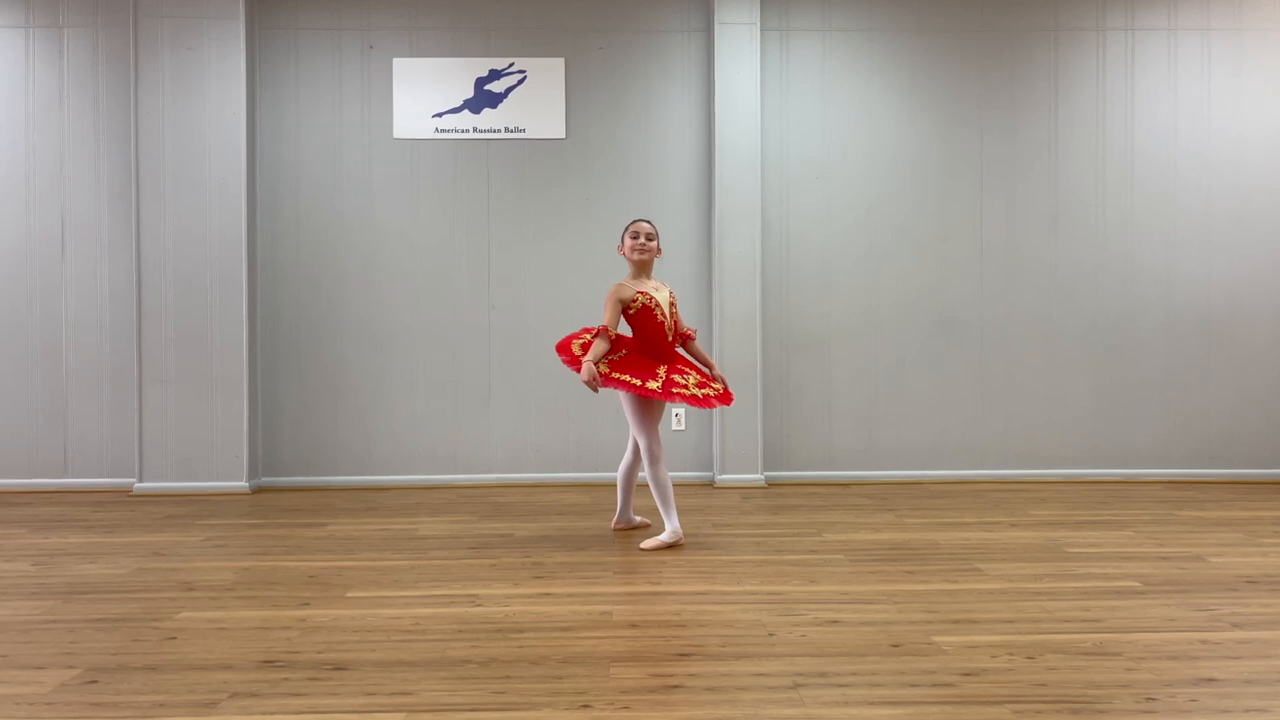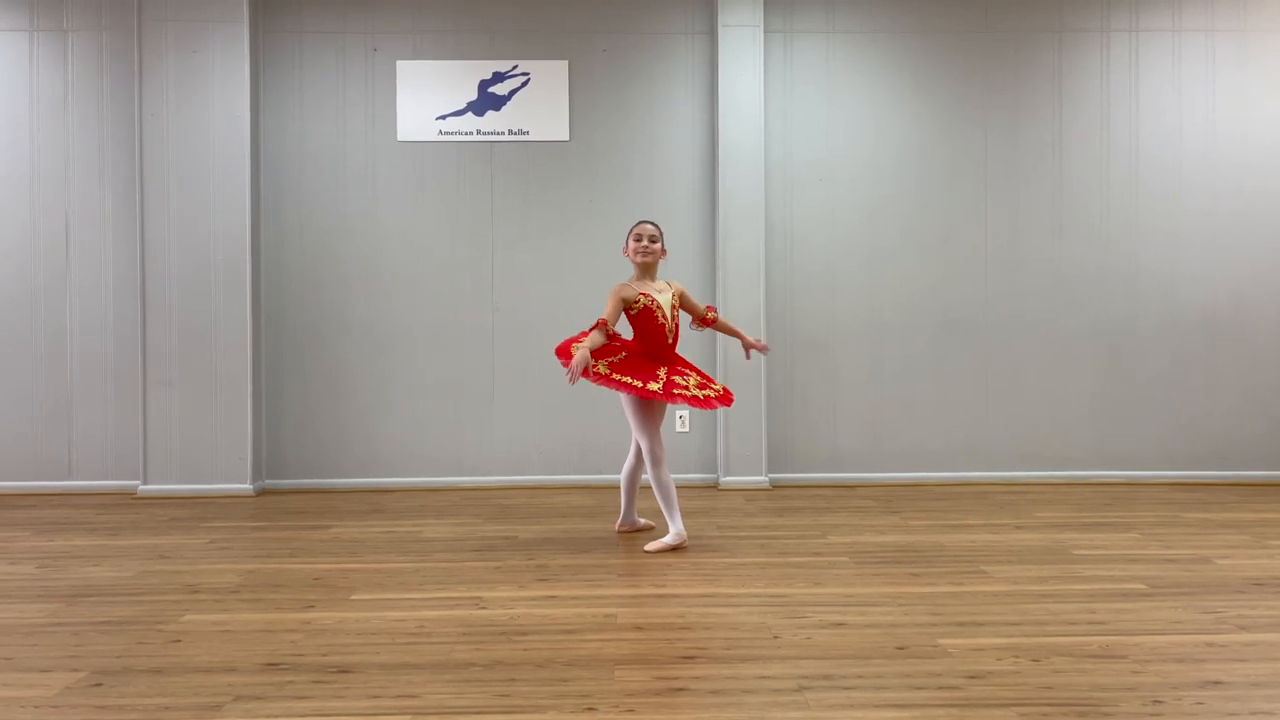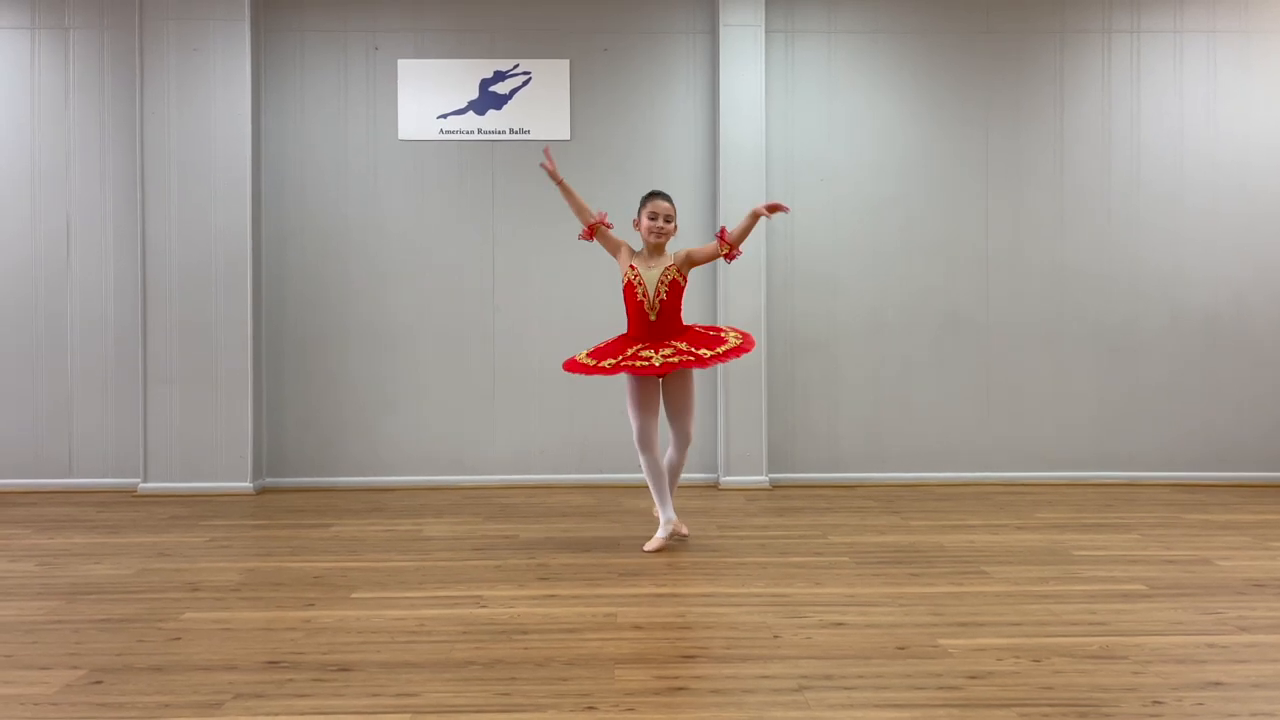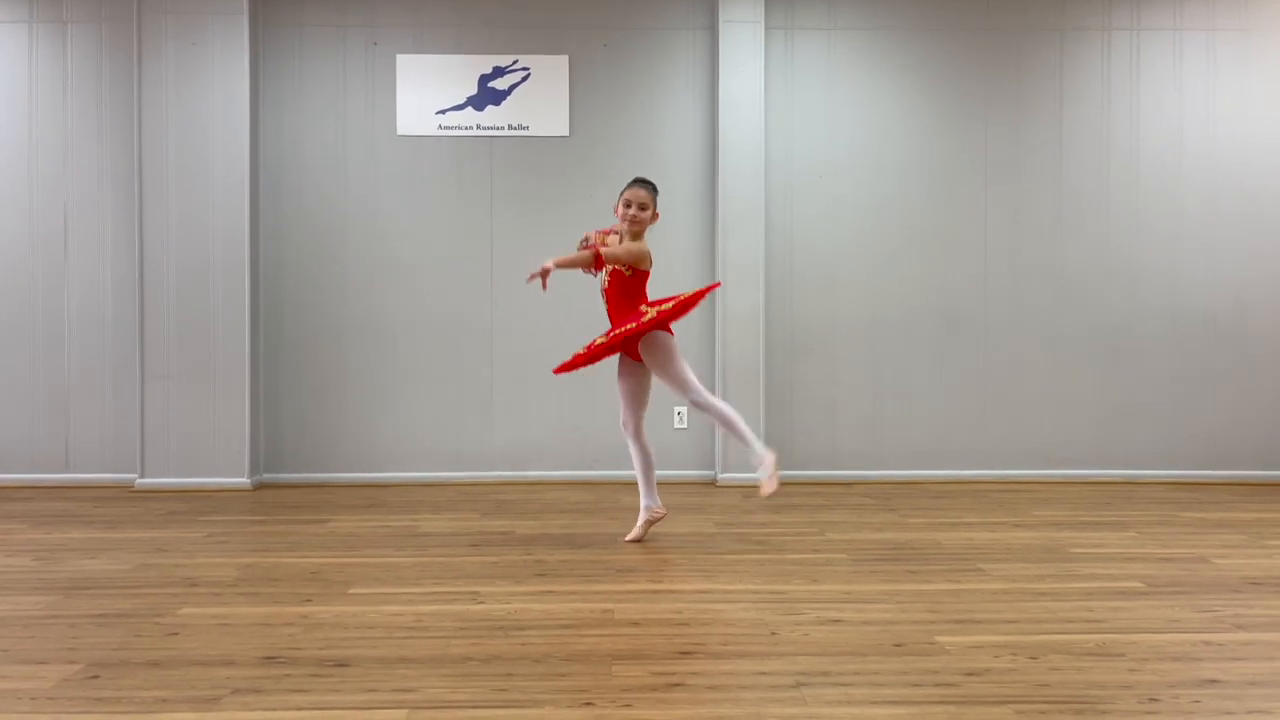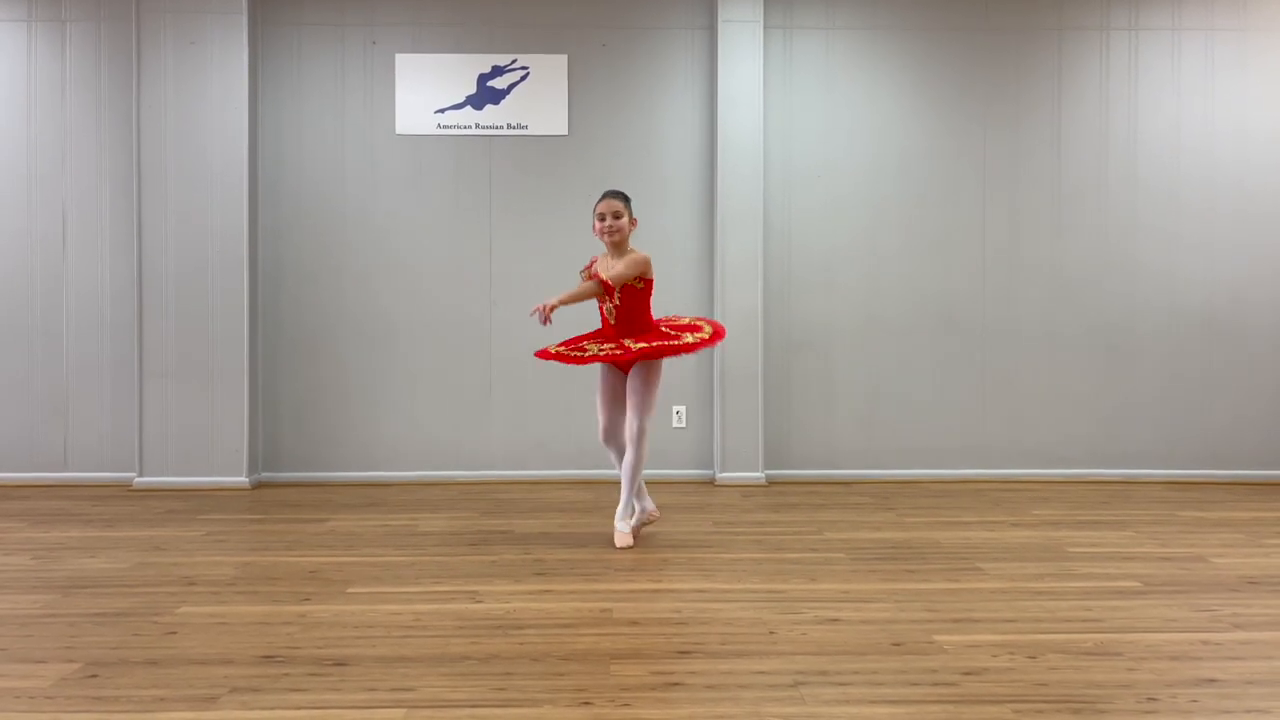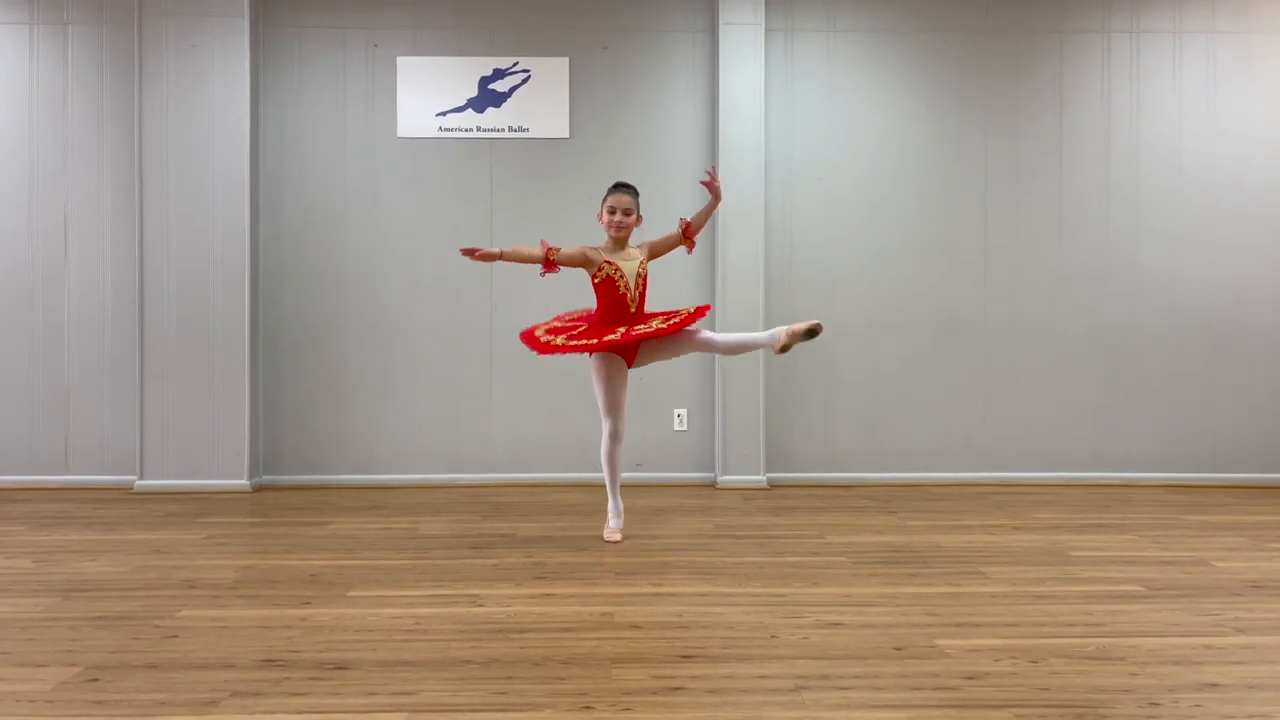
dt=0.7s
person 1, frame 1
left shoulder: (667, 290)
right shoulder: (620, 291)
left elbow: (684, 335)
right elbow: (605, 335)
left wrist: (711, 366)
right wrist: (588, 362)
left hip: (662, 371)
right hip: (634, 371)
left knee: (639, 447)
right knee: (652, 450)
left ankle: (624, 514)
right ankle: (672, 527)
person 1, frame 2
left shoulder: (674, 289)
right shoulder: (625, 291)
left elbow: (706, 317)
right elbow: (601, 329)
left wrist: (743, 336)
right wrist: (583, 352)
left hip: (663, 372)
right hip: (635, 371)
left knee: (641, 449)
right knee: (654, 451)
left ankle: (628, 517)
right ankle: (677, 530)
person 1, frame 3
left shoulder: (682, 260)
right shoulder: (626, 255)
left elbow: (727, 244)
right elbow: (590, 221)
left wrist: (755, 214)
right wrist: (560, 181)
left hip: (680, 352)
right hip: (637, 353)
left knee: (683, 437)
right knee: (644, 439)
left ankle: (667, 505)
right ankle: (665, 518)
person 1, frame 4
left shoulder: (638, 252)
right shoulder: (614, 237)
left elbow: (595, 254)
right elbow: (594, 240)
left wrist: (554, 264)
left hip: (648, 332)
right hip: (627, 342)
left knee: (699, 398)
right knee: (631, 428)
left ankle: (761, 456)
right ankle: (650, 507)
person 1, frame 5
left shoulder: (640, 260)
right shoulder: (599, 264)
left elbow: (603, 283)
left wrist: (555, 301)
left hip: (647, 349)
right hip: (612, 353)
left knee: (637, 430)
right knee: (609, 434)
left ankle: (624, 513)
right ankle: (643, 506)
person 1, frame 6
left shoulder: (645, 252)
right shoulder: (590, 256)
left elbow: (689, 231)
right elbow: (542, 255)
left wrist: (714, 200)
right wrist: (496, 253)
left hip: (641, 335)
right hip: (604, 342)
left knee: (702, 341)
right knee: (613, 428)
right ankle: (615, 511)
